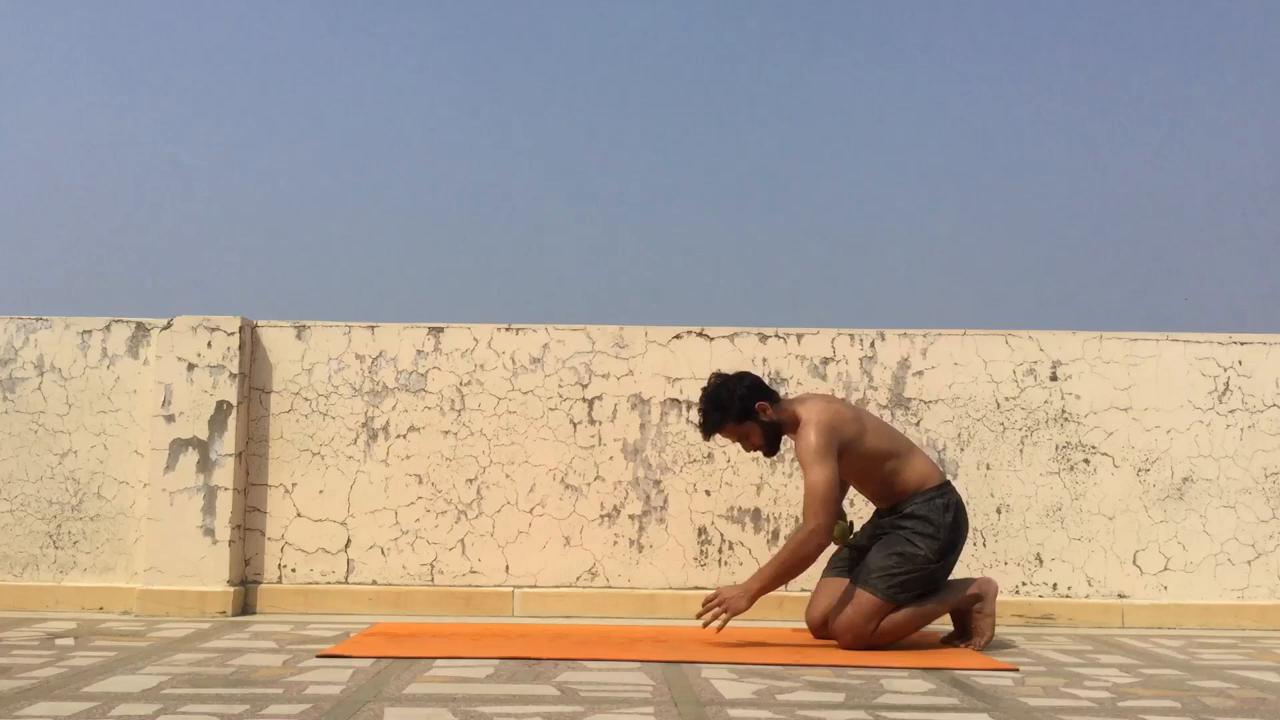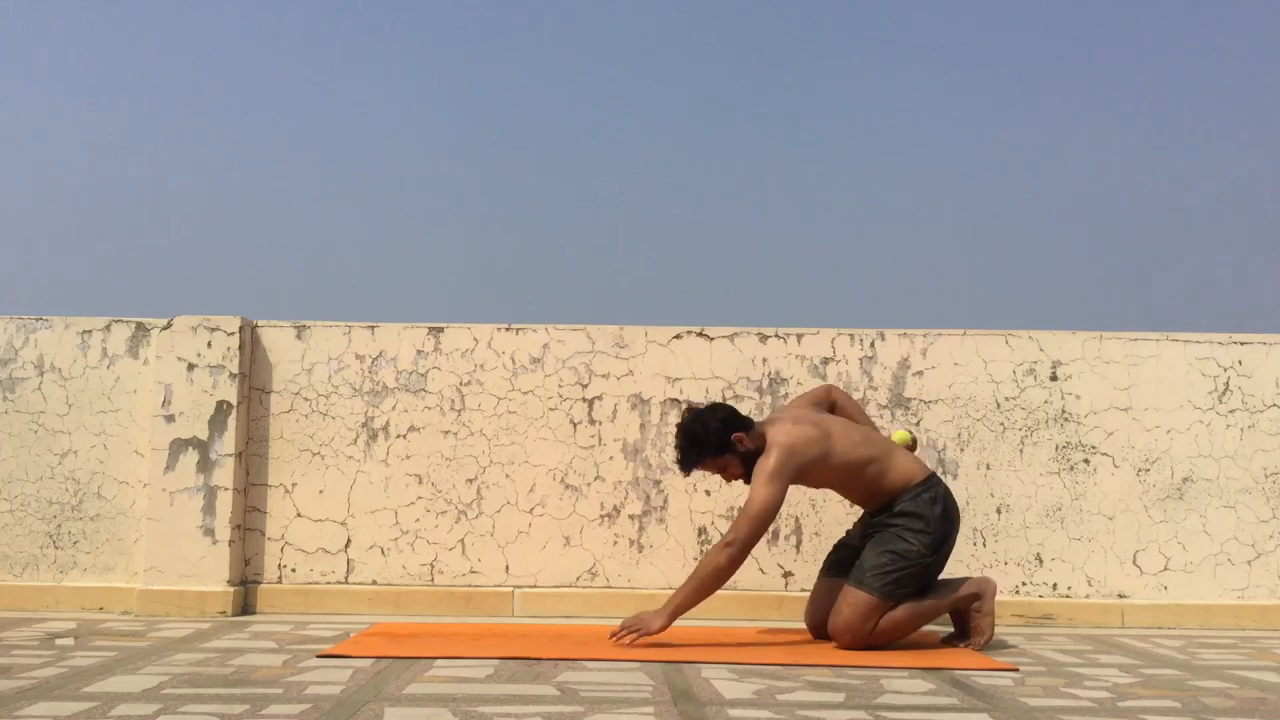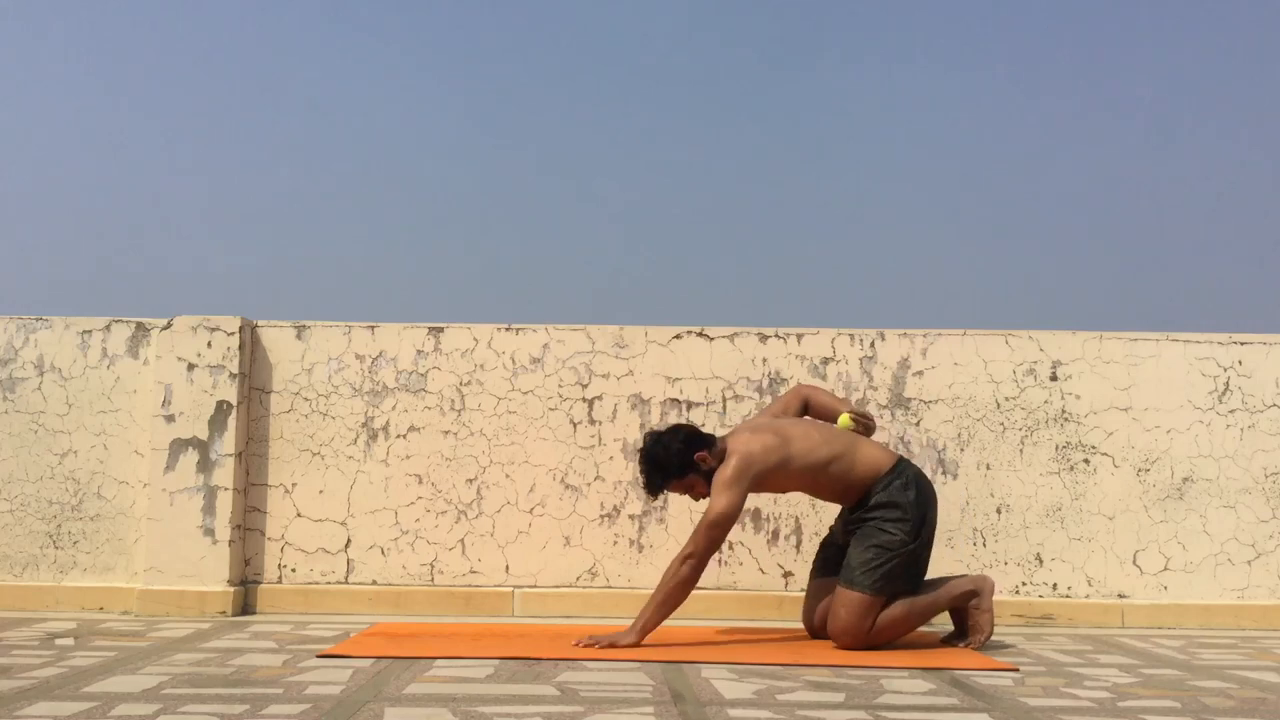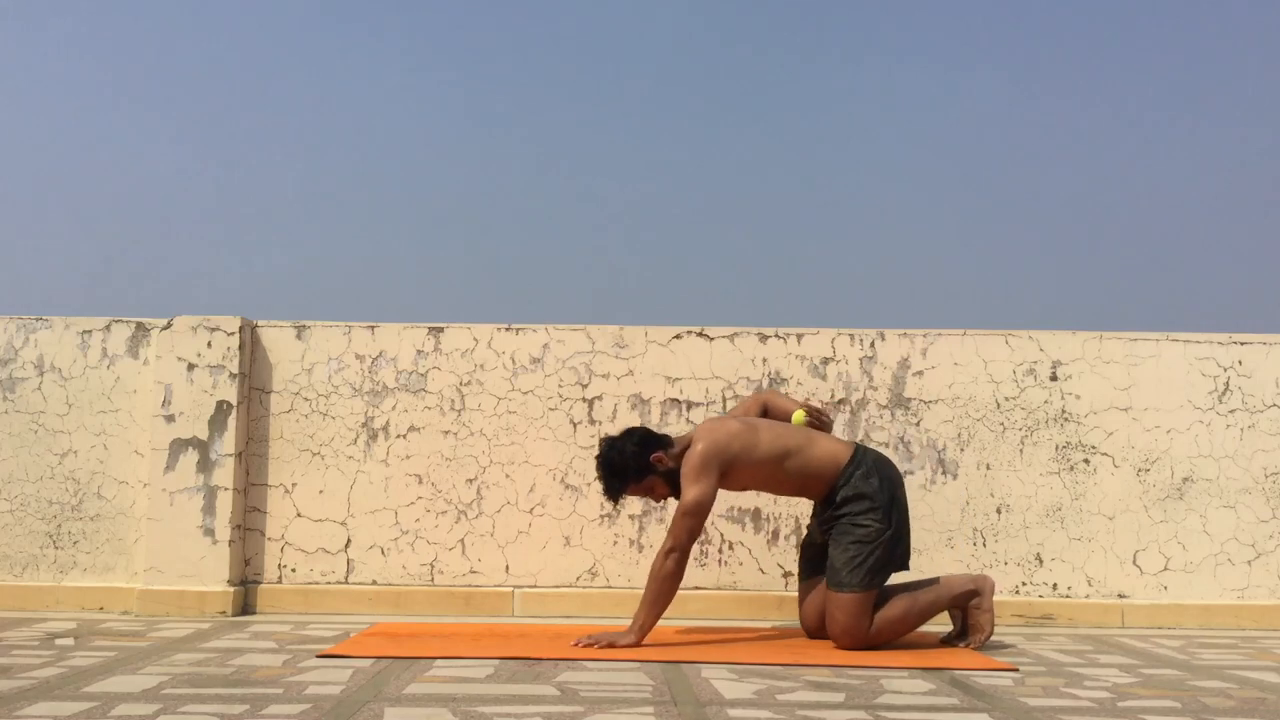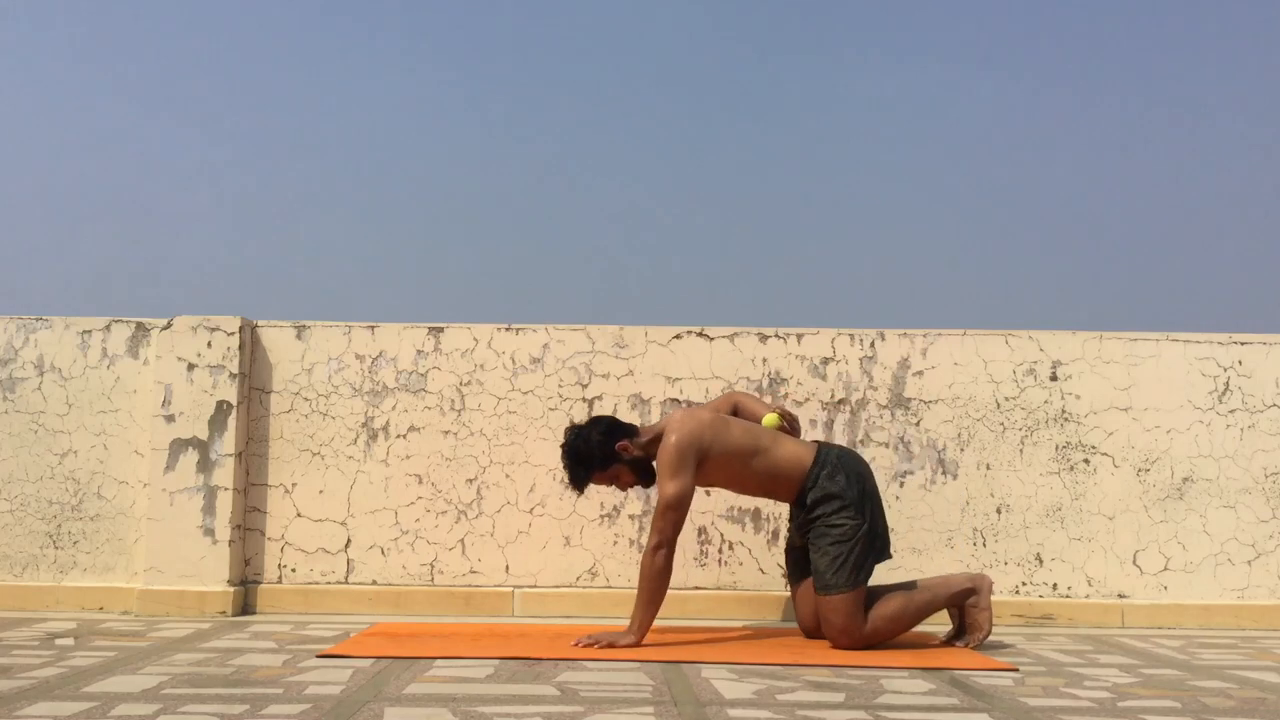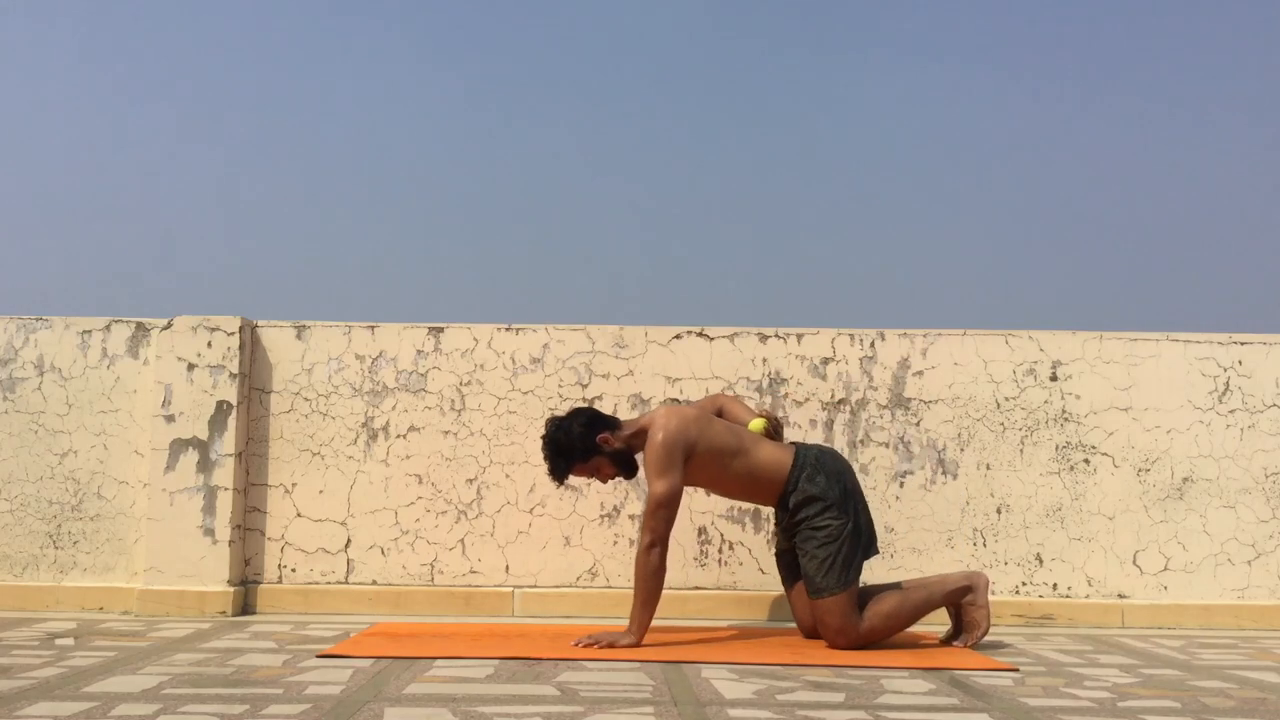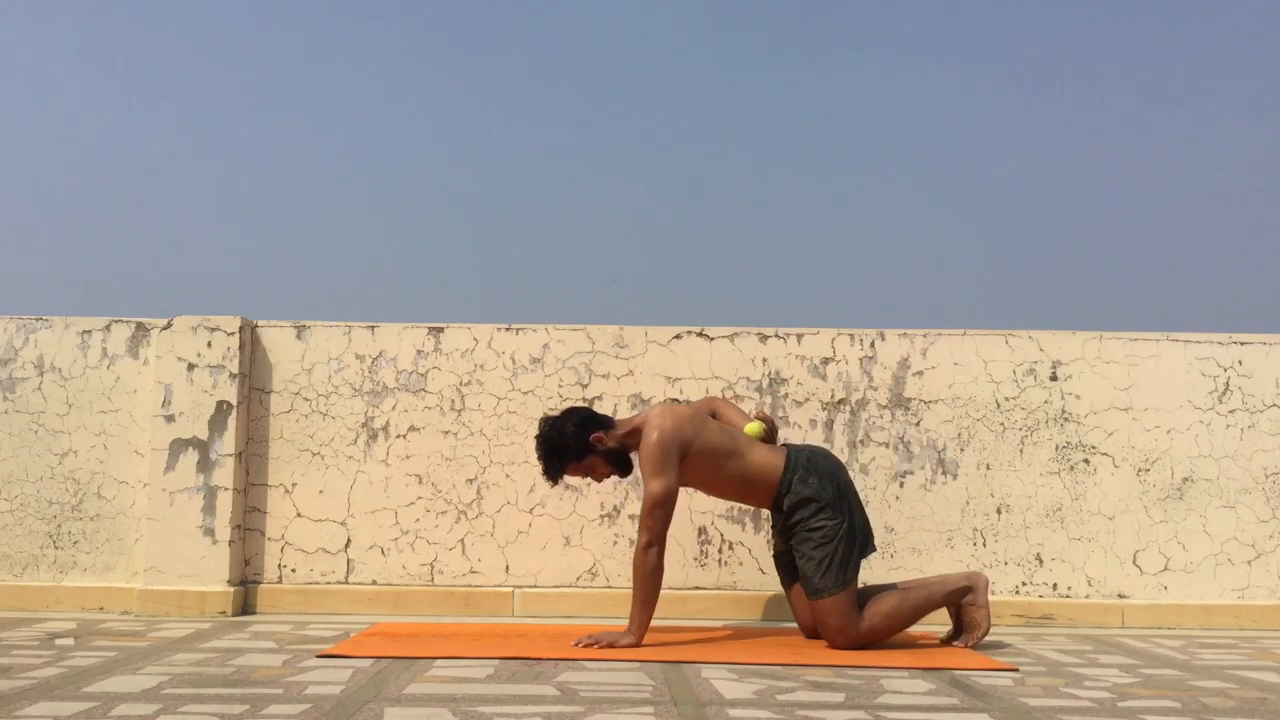
dt=0.2s
person 1, frame 1
left shoulder: (814, 431)
right shoulder: (802, 409)
left elbow: (815, 534)
left wrist: (748, 592)
left hip: (929, 515)
right hip: (893, 513)
left knee: (850, 631)
right knee: (820, 622)
left ankle: (968, 594)
right ankle: (950, 591)
person 1, frame 2
left shoulder: (780, 451)
right shoulder: (783, 420)
left elbow: (734, 547)
right elbow: (828, 392)
left wrist: (665, 614)
right wrist: (870, 436)
left hip: (920, 511)
right hip: (885, 510)
left knee: (849, 632)
right knee: (820, 624)
left ankle: (967, 593)
right ankle: (950, 594)
person 1, frame 3
left shoulder: (738, 463)
right shoulder: (749, 435)
left elbow: (693, 559)
right elbow: (801, 393)
left wrist: (636, 632)
right wrist: (846, 413)
left hip: (899, 498)
right hip: (864, 500)
left knee: (849, 633)
right knee: (817, 625)
left ankle: (965, 590)
right ankle: (946, 593)
person 1, frame 4
left shoulder: (699, 454)
right shoulder: (710, 441)
left elbow: (674, 552)
right elbow: (764, 398)
left wrist: (636, 632)
right wrist: (803, 415)
left hip: (866, 485)
right hip: (836, 493)
left knee: (850, 633)
right knee: (816, 624)
left ankle: (967, 589)
right ankle: (952, 594)
person 1, frame 5
left shoulder: (675, 443)
right shoulder: (679, 431)
left elbow: (660, 545)
right elbow: (735, 399)
left wrist: (635, 632)
right wrist: (773, 417)
left hip: (836, 485)
right hip: (813, 494)
left knee: (848, 634)
right knee: (813, 624)
left ankle: (965, 588)
right ankle: (951, 592)
person 1, frame 6
left shoulder: (662, 437)
right shoulder: (664, 426)
left elbow: (653, 543)
right elbow: (719, 401)
left wrist: (633, 633)
right wrist: (757, 424)
left hip: (818, 486)
right hip: (798, 495)
left knee: (845, 634)
right knee: (814, 624)
left ankle: (962, 587)
right ankle: (946, 591)
person 1, frame 7
left shoulder: (656, 436)
right shoulder: (658, 426)
left elbow: (650, 543)
right elbow: (713, 404)
left wrist: (633, 632)
right wrist: (751, 428)
left hip: (811, 487)
right hip: (794, 495)
left knee: (845, 634)
right knee: (815, 625)
left ankle: (961, 586)
right ankle: (944, 589)
